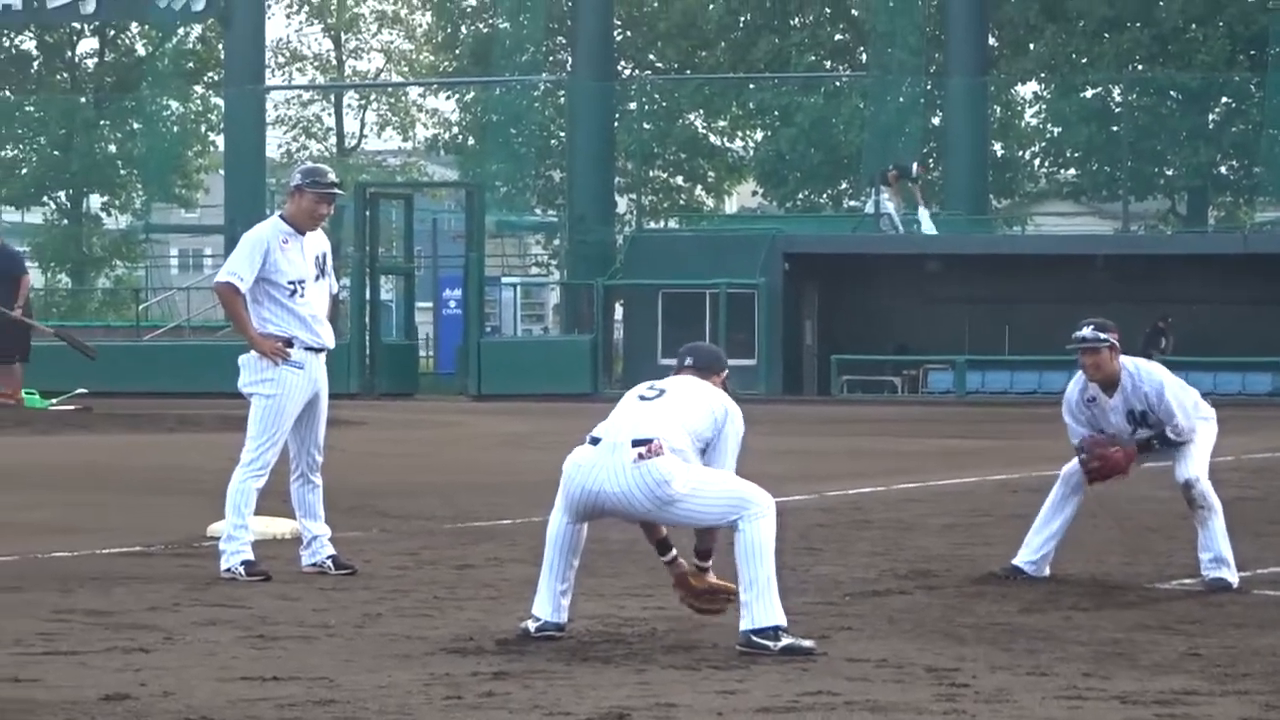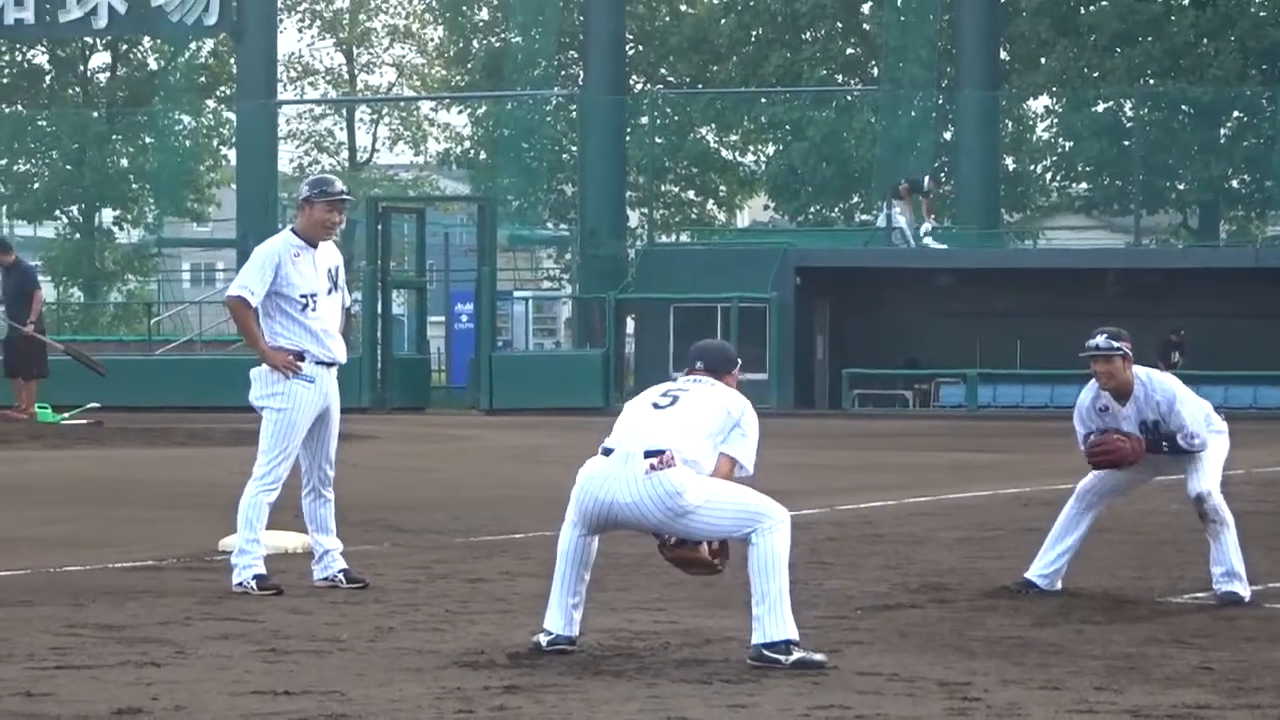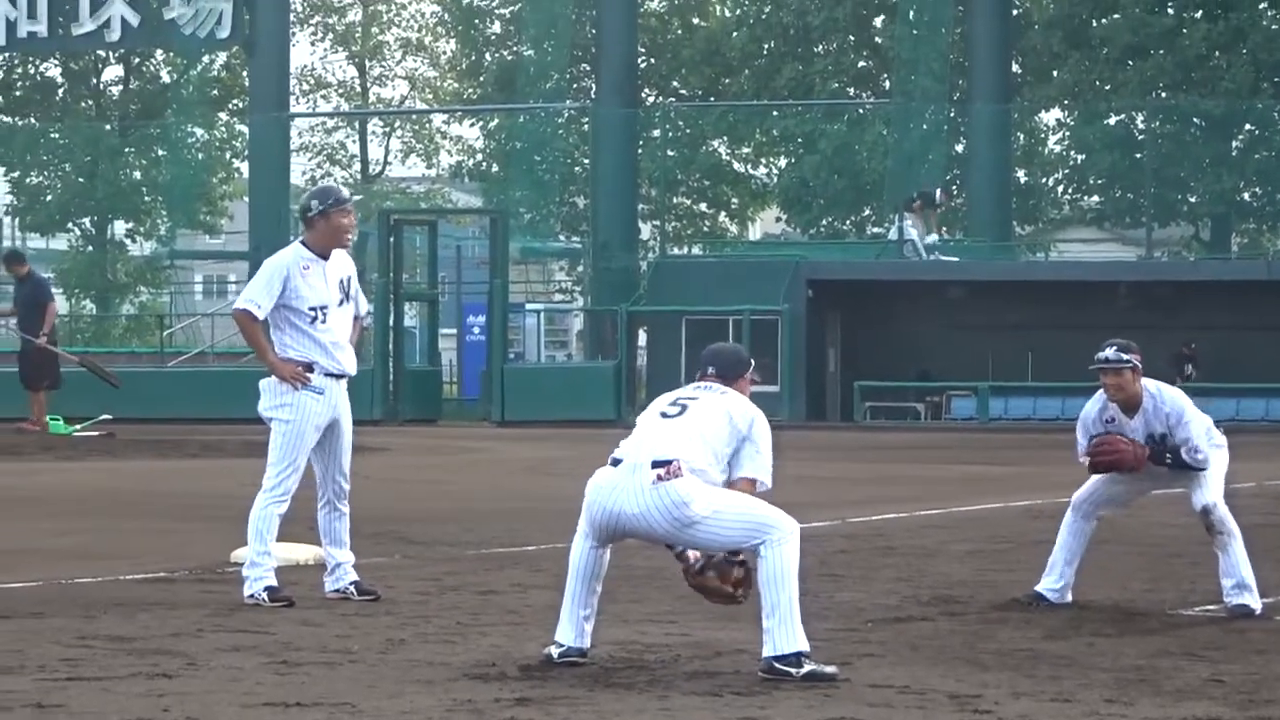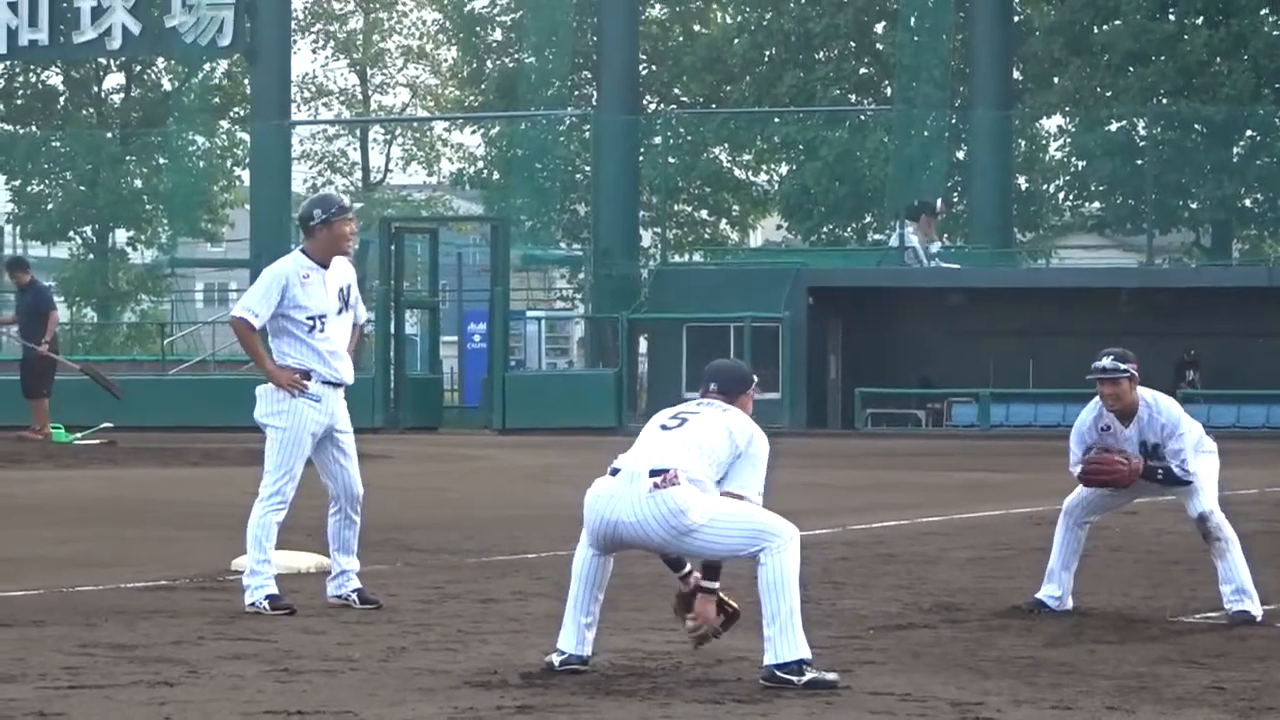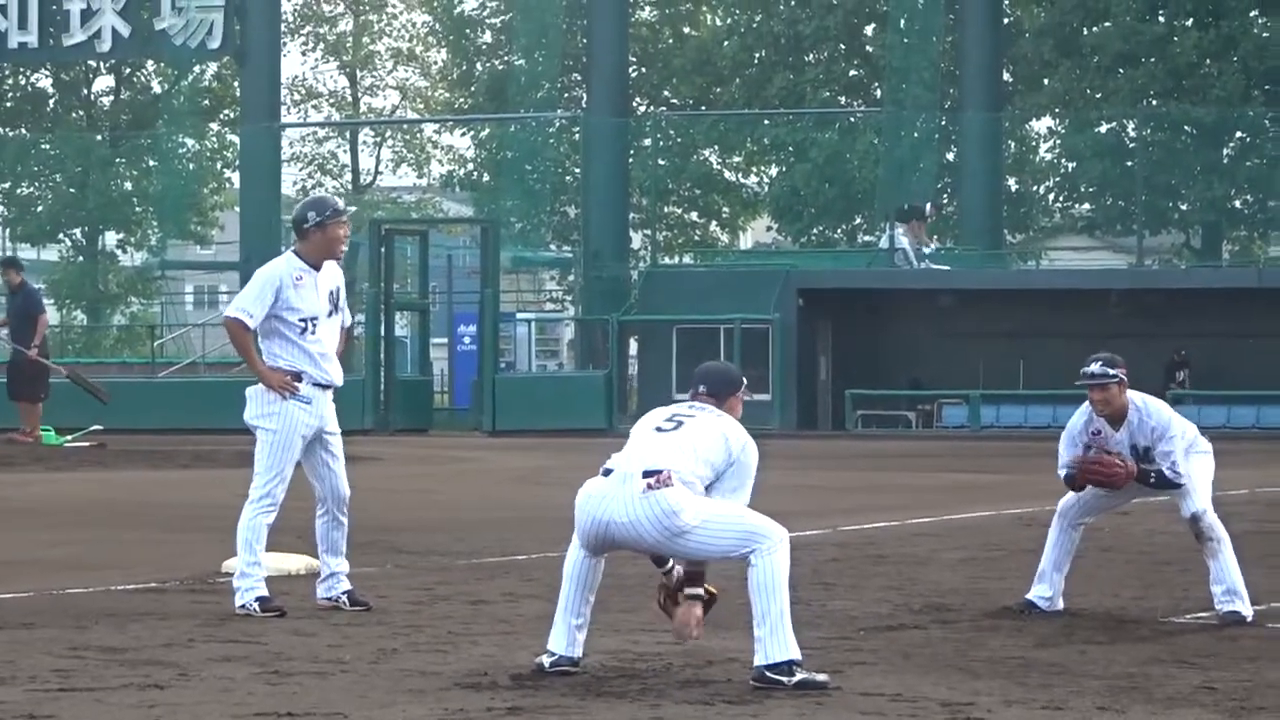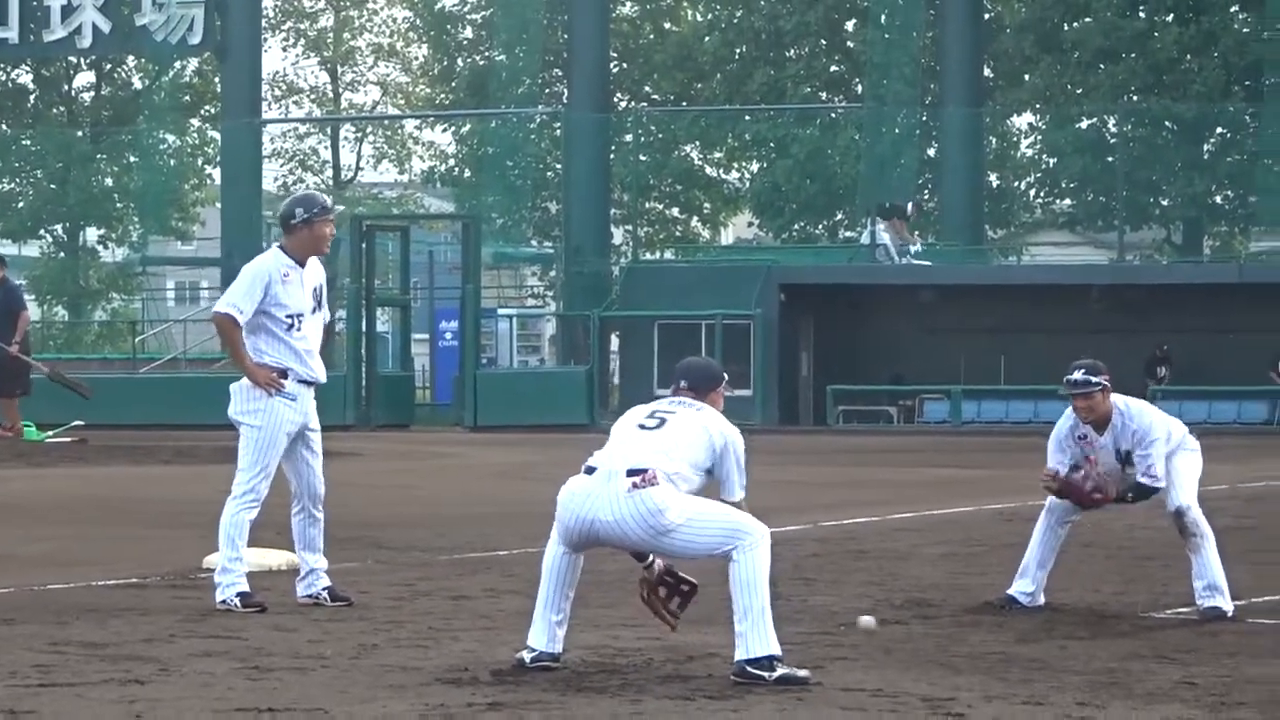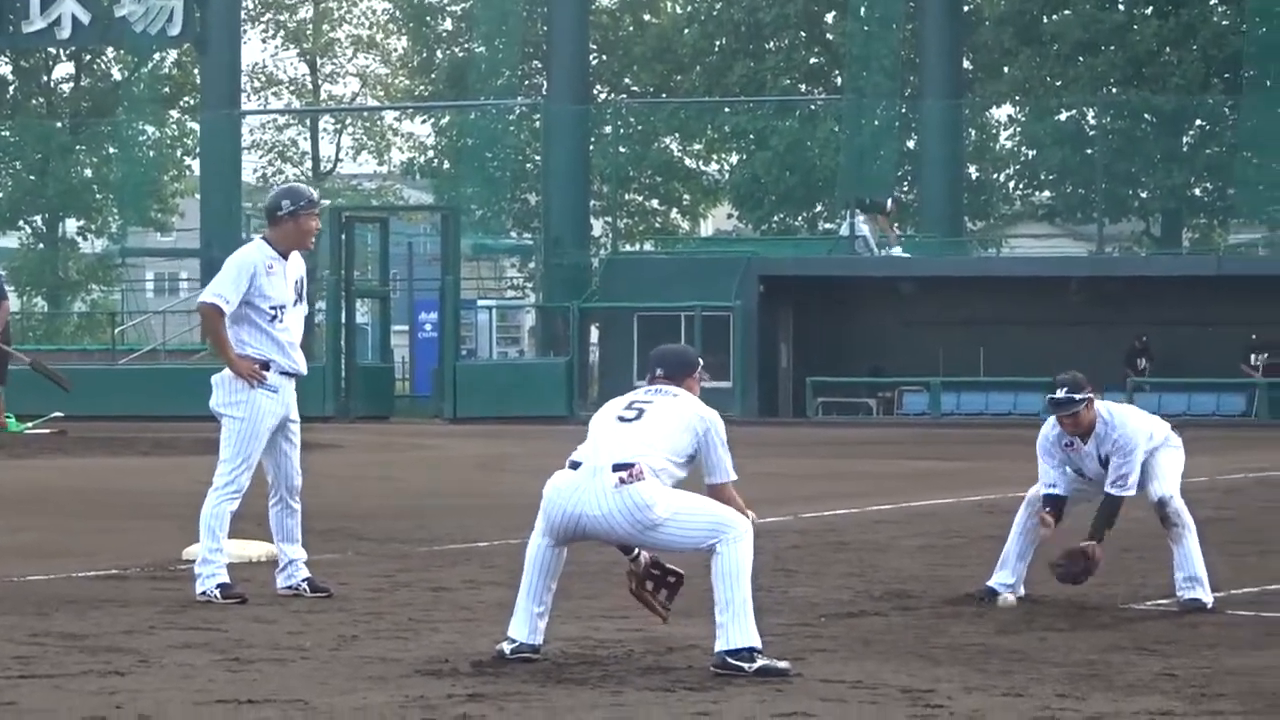
dt=0.2s
person 1, frame 1
left shoulder: (319, 241)
right shoulder: (263, 237)
right elbow: (225, 285)
right wrist: (254, 338)
left hip: (316, 364)
right hip: (282, 365)
left knee: (309, 464)
right knee: (256, 462)
left ankle: (316, 550)
right ankle: (235, 554)
person 1, frame 2
left shoulder: (332, 254)
right shoulder: (275, 251)
right elbow: (237, 299)
right wrist: (265, 352)
left hip: (328, 378)
right hip: (293, 379)
left knee: (321, 478)
right knee: (269, 475)
left ankle: (328, 564)
right ankle: (247, 569)
person 1, frame 3
left shoulder: (344, 263)
right shoulder: (284, 264)
right elbow: (244, 312)
right wrist: (274, 363)
left hip: (338, 389)
right hip: (302, 391)
left knee: (336, 490)
right knee: (278, 487)
left ankle: (340, 576)
right ankle: (258, 580)
person 1, frame 4
left shoulder: (344, 271)
right shoulder: (284, 272)
right elbow: (241, 320)
right wrist: (271, 371)
left hip: (335, 397)
right hip: (298, 398)
left knee: (349, 494)
right knee: (276, 496)
left ankle: (344, 582)
right ankle: (259, 589)
person 1, frame 5
left shoulder: (333, 273)
right shoulder: (277, 273)
right elbow: (234, 320)
right wrist: (262, 372)
left hip: (324, 399)
right hip: (288, 400)
left knee: (336, 495)
right knee: (265, 498)
left ankle: (334, 584)
right ankle: (249, 591)
person 1, frame 6
left shoulder: (315, 271)
right shoulder: (265, 268)
right elbow: (223, 316)
right wrist: (249, 368)
left hip: (305, 396)
right hip: (272, 397)
left knee: (312, 493)
right knee: (248, 492)
left ankle: (313, 581)
right ankle: (230, 586)
person 1, frame 7
left shoulder: (296, 263)
right shoulder: (250, 259)
right elbow: (209, 306)
right wrist: (232, 360)
left hip: (286, 387)
right hip: (254, 388)
left knee: (288, 486)
right knee: (230, 483)
left ankle: (292, 573)
right ankle: (210, 577)
person 2, frame 1
left shoulder: (638, 391)
right shoulder: (724, 404)
right elbow: (711, 495)
left wrist: (668, 556)
right wrist: (703, 562)
left hip: (586, 469)
right hip: (646, 473)
left knee: (569, 508)
right knee: (756, 506)
left ankle: (547, 617)
right ankle: (762, 630)
person 2, frame 2
left shoulder: (648, 395)
right shoulder: (737, 403)
right elbow: (721, 477)
left wrist: (660, 533)
right wrist: (699, 537)
left hip: (600, 479)
right hip: (661, 485)
left knee: (579, 521)
right knee: (771, 520)
left ankle: (558, 631)
right ankle: (774, 644)
person 2, frame 3
left shoulder: (662, 401)
right shoulder: (748, 412)
right elbow: (740, 494)
left wrist: (679, 550)
left hip: (608, 489)
right hip: (669, 493)
left knee: (590, 534)
right knee: (780, 531)
left ankle: (569, 643)
right ankle: (784, 656)
person 2, frame 4
left shoulder: (665, 415)
right shoulder: (747, 430)
right elbow: (729, 509)
left wrist: (683, 572)
right wrist: (709, 588)
left hip: (606, 499)
right hip: (665, 503)
left knee: (595, 542)
right knee: (780, 537)
left ankle: (571, 651)
right ankle: (786, 665)
person 2, frame 5
left shoulder: (654, 416)
right shoulder: (739, 438)
right elbow: (708, 520)
left wrist: (668, 569)
right wrist: (692, 592)
left hip: (596, 499)
right hip: (657, 504)
left knee: (587, 543)
right knee: (770, 540)
left ankle: (562, 652)
right ankle: (777, 665)
person 2, frame 6
left shoulder: (635, 413)
right shoulder: (722, 429)
right elbow: (732, 508)
left wrist: (646, 561)
left hip: (580, 497)
right hip: (642, 503)
left knee: (566, 539)
right knee: (751, 537)
left ankle: (542, 647)
right ankle: (757, 660)
person 2, frame 7
left shoulder: (613, 405)
right shoulder: (701, 413)
right elbow: (720, 492)
left wrist: (631, 553)
right wrist: (744, 515)
left hip: (566, 492)
right hip: (627, 497)
left knee: (548, 531)
right knee: (734, 531)
left ankle: (522, 639)
right ankle: (737, 652)
person 3, frame 1
left shoulder: (1151, 379)
right shoulder: (1077, 392)
left elbow: (1182, 430)
right elbow: (1085, 439)
left wrist: (1134, 450)
left hip: (1190, 422)
right hip: (1127, 436)
left knee: (1191, 478)
right knee: (1071, 476)
left ankle: (1219, 570)
right ankle: (1030, 563)
person 3, frame 2
left shoulder: (1164, 389)
right shoulder: (1089, 400)
left elbow: (1195, 440)
left wrist: (1142, 445)
left hip: (1201, 435)
right hip: (1141, 448)
left knee: (1204, 493)
right knee: (1087, 492)
left ankle: (1231, 583)
right ankle: (1042, 576)
person 3, frame 3
left shoulder: (1171, 402)
right shoulder: (1095, 410)
left elbow: (1199, 458)
right elbow: (1091, 458)
left wrist: (1148, 454)
left hip: (1201, 451)
left knee: (1210, 506)
right knee: (1083, 503)
left ankle: (1242, 597)
right ankle: (1053, 590)
person 3, frame 4
left shoulder: (1166, 412)
right shoulder: (1090, 417)
left elbow: (1186, 473)
right elbow: (1081, 470)
left wrist: (1140, 469)
left hip: (1191, 458)
left knee: (1206, 513)
right knee: (1073, 509)
left ankle: (1243, 603)
right ankle: (1054, 596)
person 3, frame 5
left shoulder: (1157, 415)
right shoulder: (1081, 422)
left elbow: (1175, 477)
right elbow: (1071, 480)
left wrist: (1134, 472)
left hip: (1185, 456)
left knee: (1199, 513)
right knee: (1068, 510)
left ankle: (1234, 604)
right ankle: (1044, 597)
person 3, frame 6
left shoulder: (1141, 418)
right shoulder: (1067, 427)
left elbow: (1152, 482)
right elbow: (1065, 487)
left wrist: (1115, 495)
right wrist: (1058, 484)
left hip: (1173, 453)
right hip: (1112, 469)
left knee: (1183, 508)
right knee: (1055, 507)
left ankle: (1215, 600)
right ankle: (1025, 593)
person 3, frame 7
left shoulder: (1123, 427)
right shoulder: (1051, 434)
left elbow: (1118, 492)
right elbow: (1054, 489)
left wrist: (1095, 539)
right wrist: (1050, 517)
left hip: (1156, 450)
right hip: (1093, 469)
left knee: (1165, 499)
right knee: (1035, 501)
left ankle: (1194, 592)
right ankle: (1005, 584)
